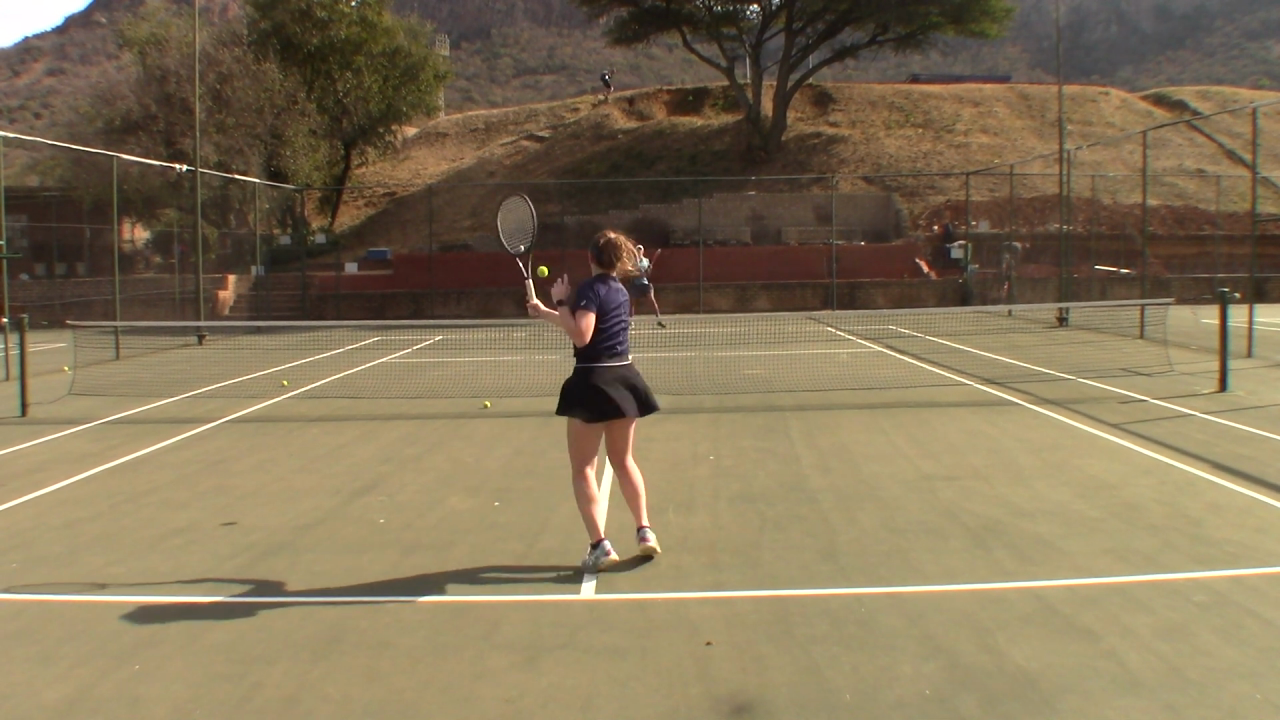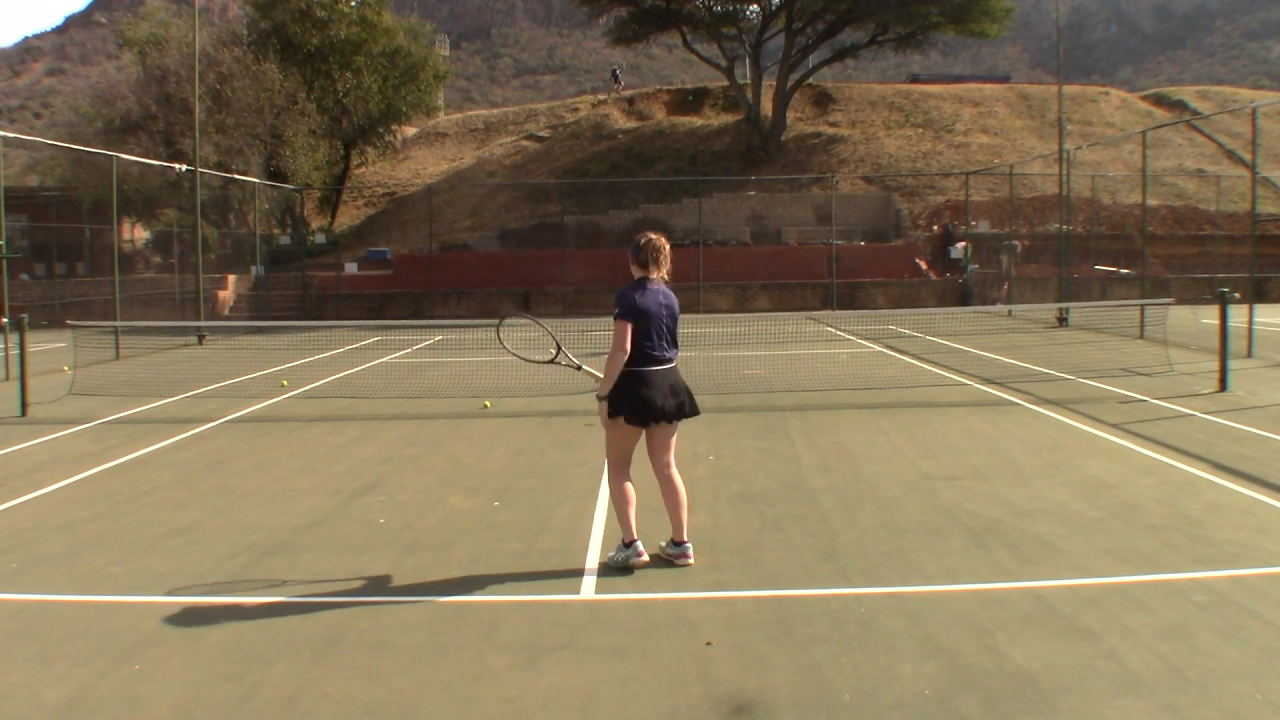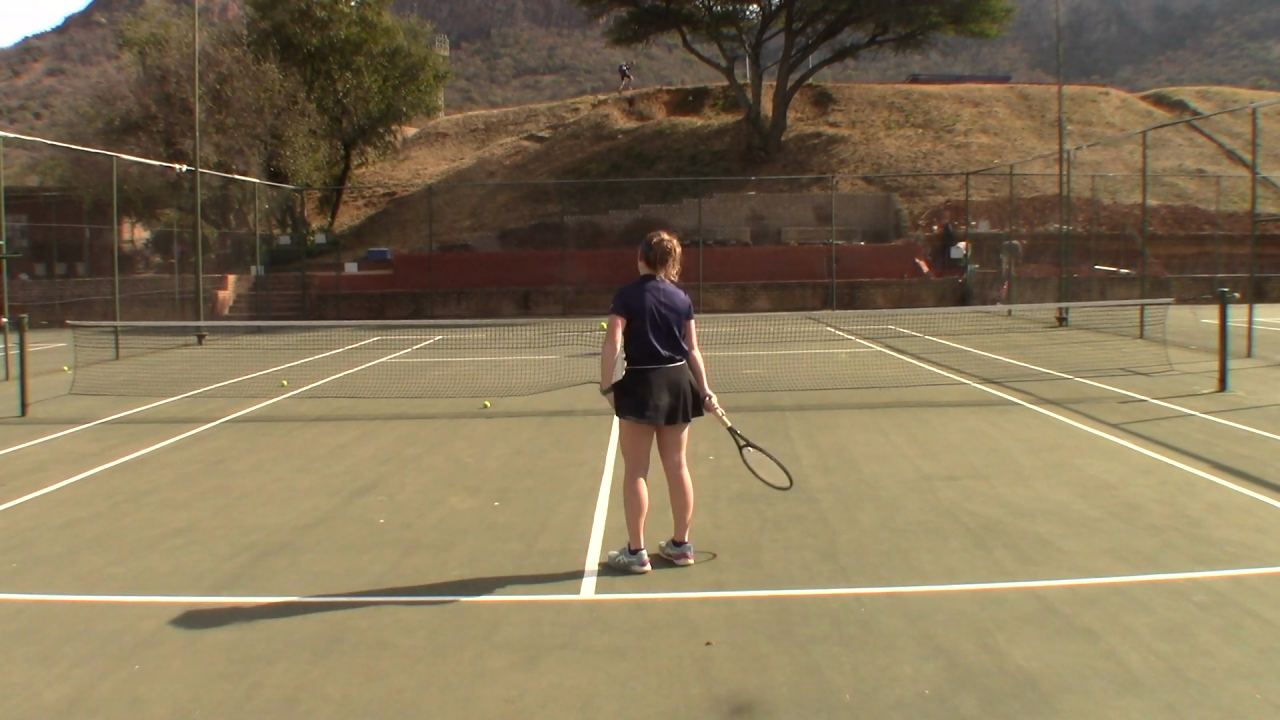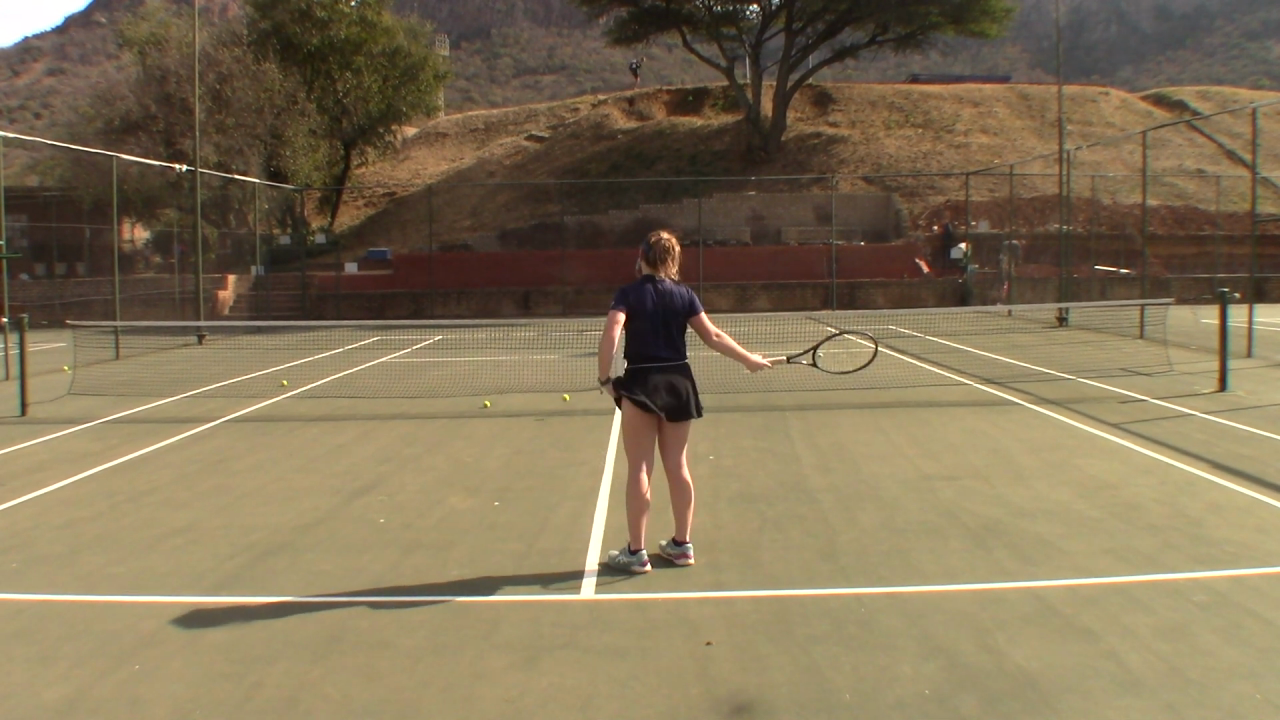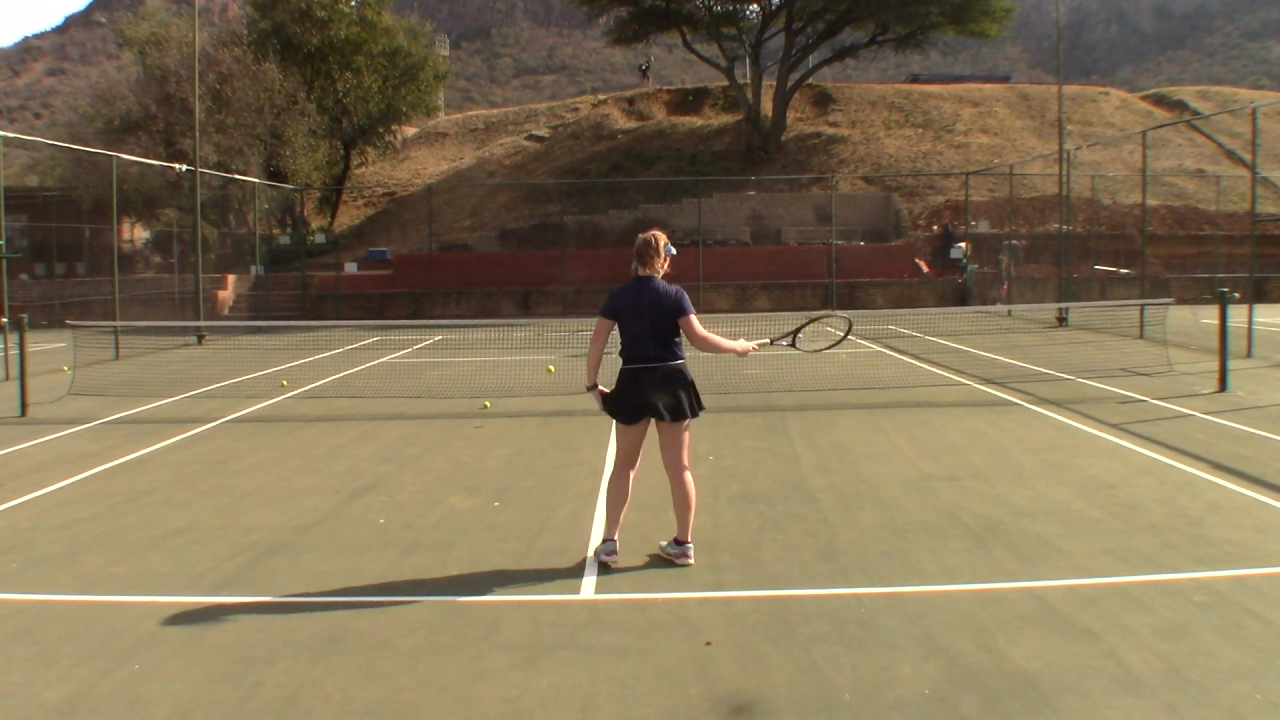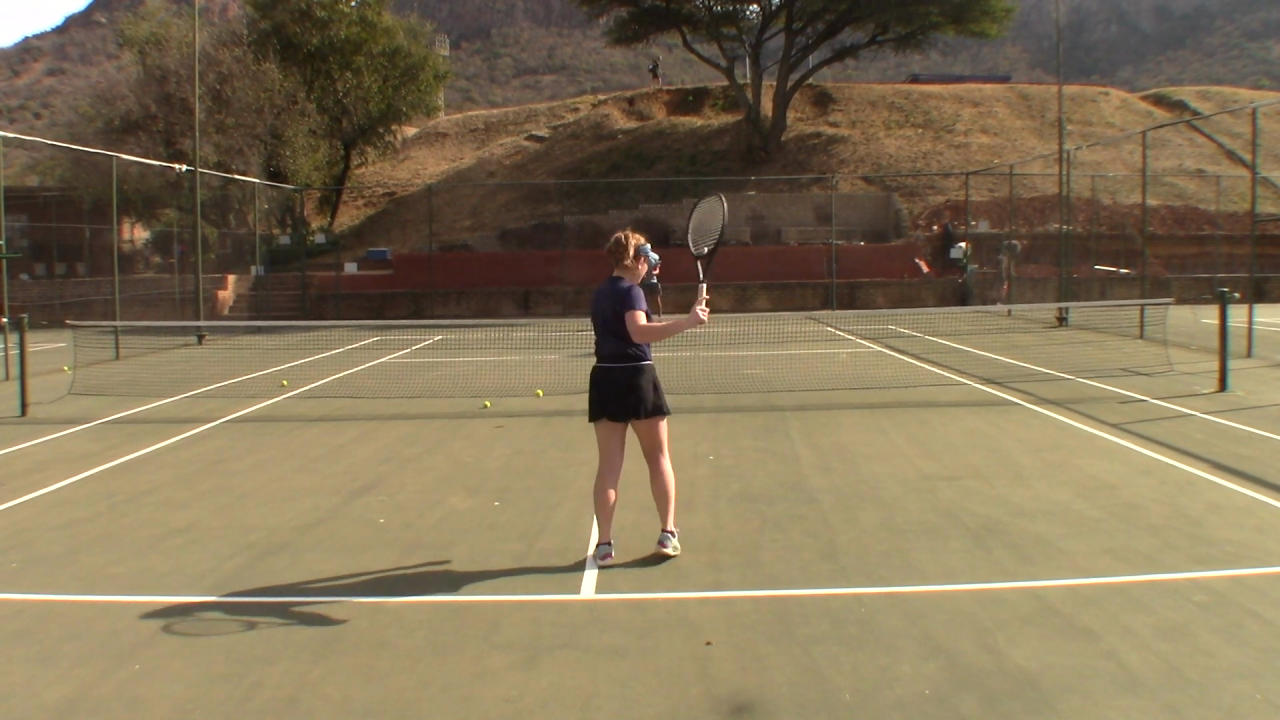
dt=0.3s
person 1, frame 1
left shoulder: (588, 289)
right shoulder: (618, 289)
left elbow: (579, 336)
left wrist: (560, 304)
right wrist: (556, 306)
left hip: (592, 382)
right hip: (622, 379)
left knee: (582, 467)
right knee: (623, 461)
left ankle: (601, 545)
right ankle: (644, 532)
person 1, frame 2
left shoulder: (628, 296)
right shoulder: (669, 296)
left elbow: (621, 350)
left wrist: (604, 394)
left hip: (637, 387)
right hip: (669, 382)
left knee: (617, 468)
right knee: (666, 468)
left ankle: (631, 545)
right ankle: (680, 544)
person 1, frame 3
left shoulder: (626, 295)
right shoulder: (681, 298)
left elbow: (612, 343)
right elbow: (693, 349)
left wrist: (608, 385)
right wrist: (706, 391)
left hip: (639, 386)
right hip: (676, 384)
left knee: (635, 471)
right knee: (677, 467)
left ankle: (635, 552)
right ankle: (681, 544)
person 1, frame 4
left shoulder: (629, 294)
right shoulder: (683, 294)
left elbow: (610, 337)
right elbow: (713, 337)
left wrist: (605, 379)
right wrist: (750, 359)
left hip: (641, 385)
right hip: (678, 382)
left knee: (639, 470)
right knee: (677, 466)
left ankle: (636, 552)
right ankle: (682, 544)
person 1, frame 5
left shoulder: (618, 296)
right shoulder: (673, 294)
left elbow: (598, 344)
right elbow: (699, 338)
left wrist: (593, 384)
right wrist: (738, 348)
left hip: (632, 383)
right hip: (672, 383)
left knee: (624, 466)
right knee: (679, 466)
left ankle: (609, 542)
right ankle: (683, 544)
person 1, frame 6
left shoulder: (601, 293)
right shoulder: (630, 291)
right elbow: (639, 333)
right wrist: (686, 321)
left hip: (604, 380)
right hip: (638, 379)
left knee: (609, 466)
right knee: (659, 460)
left ankle: (604, 545)
right ankle: (668, 535)
